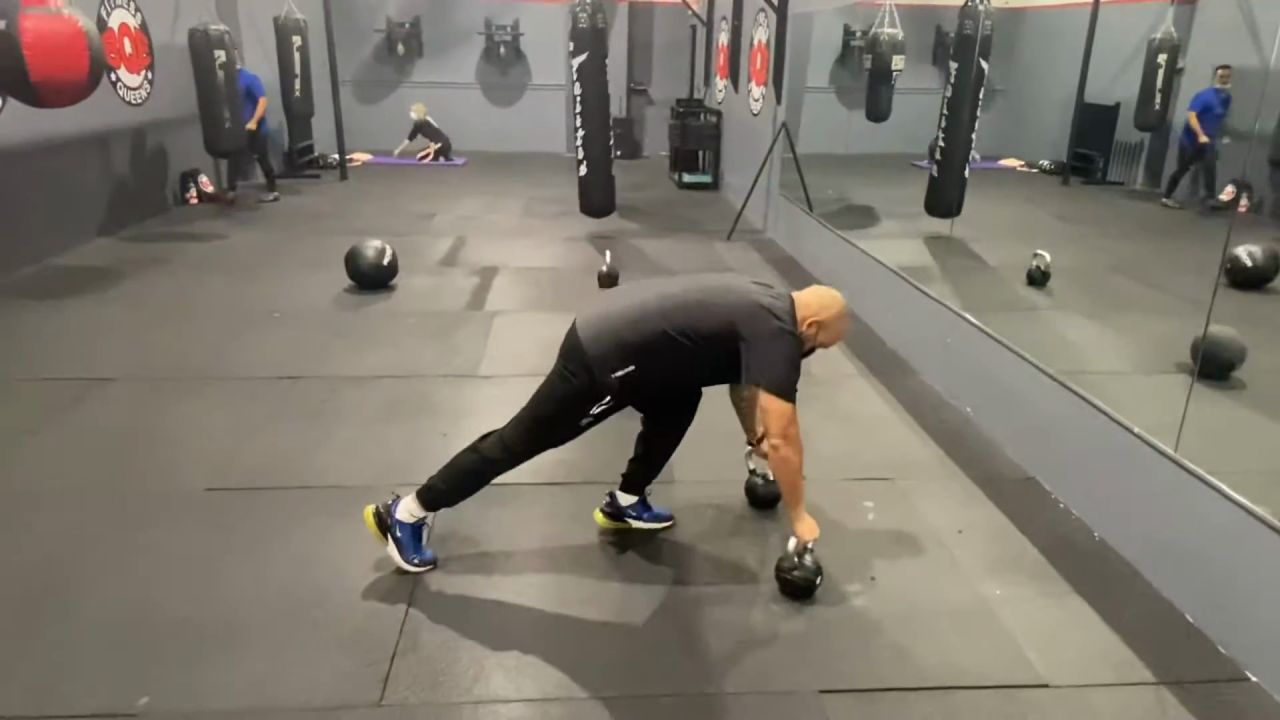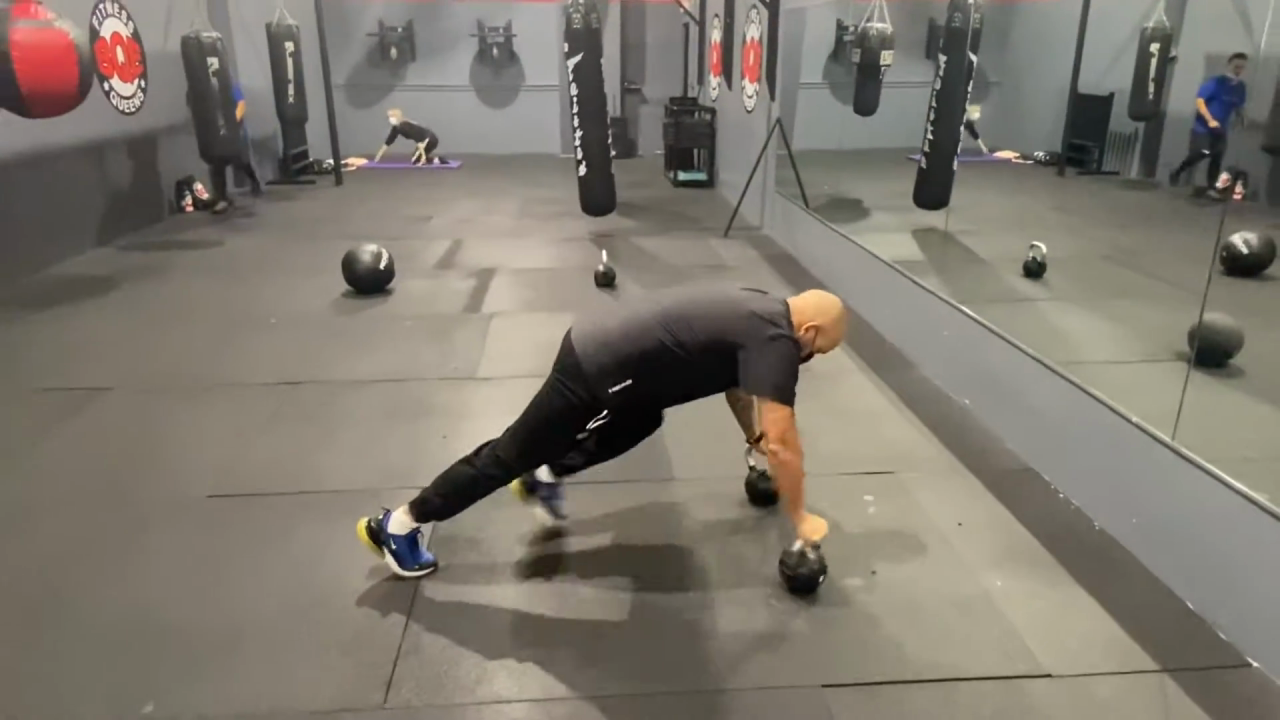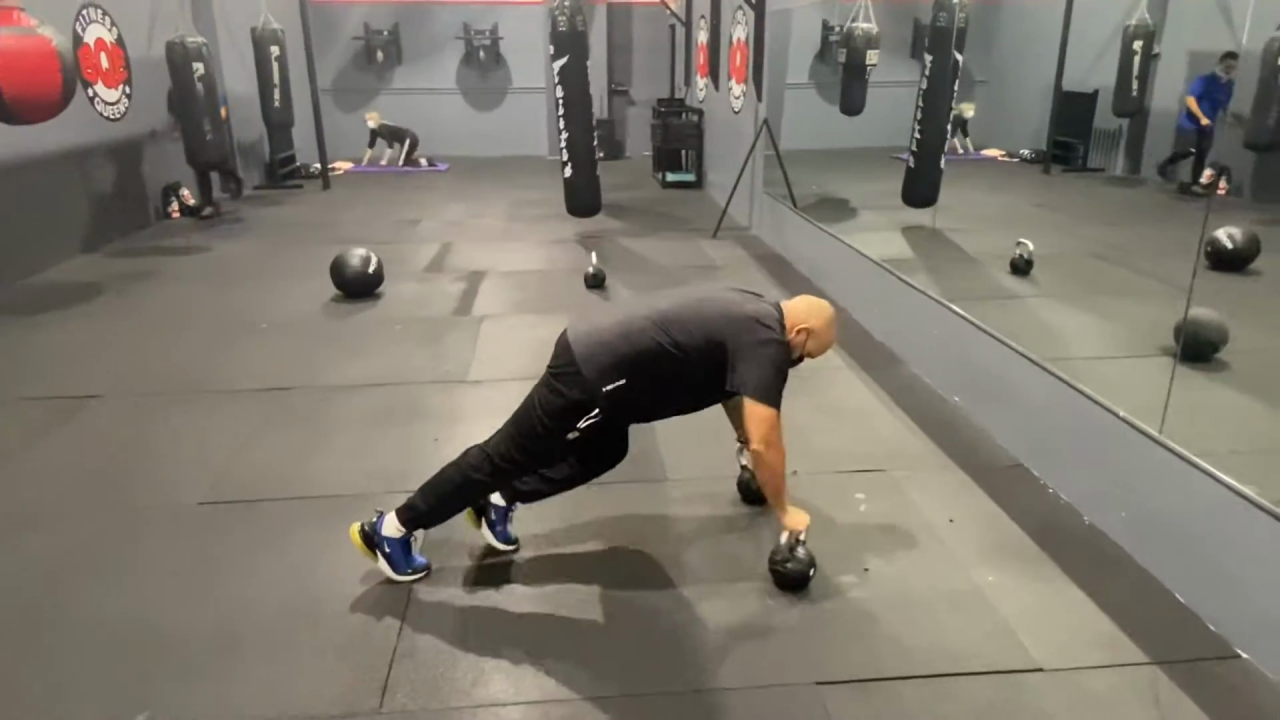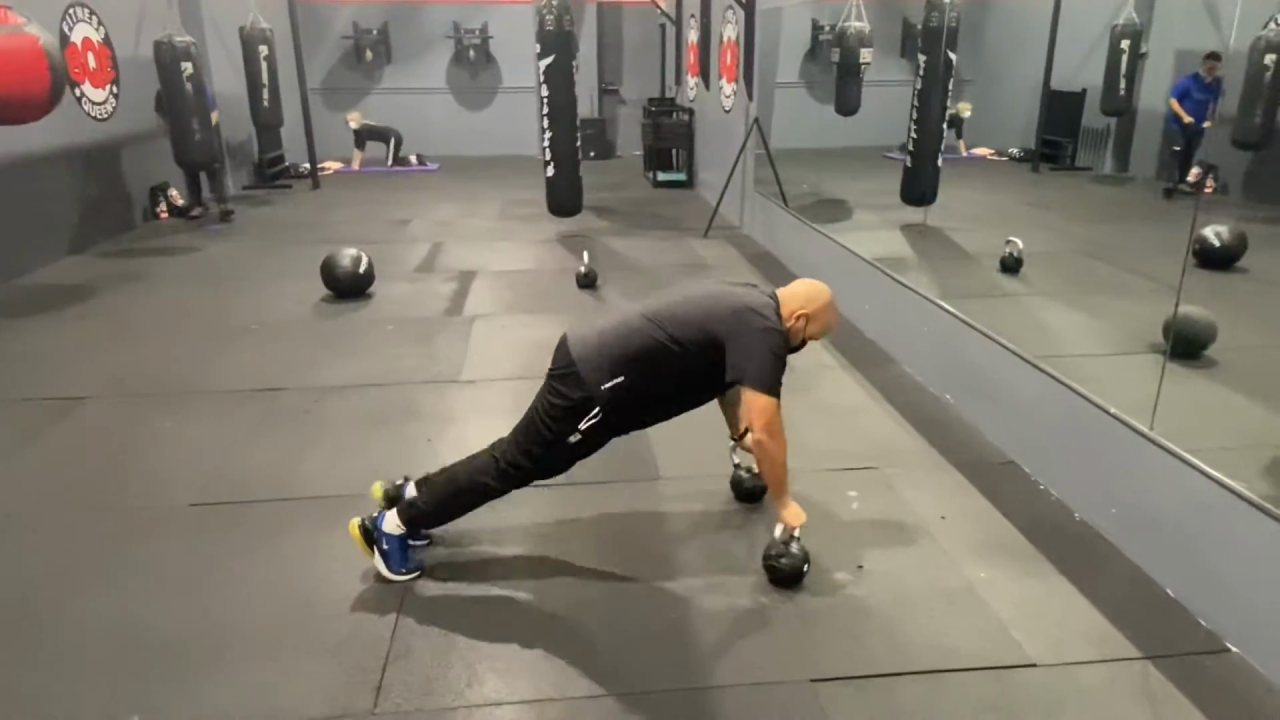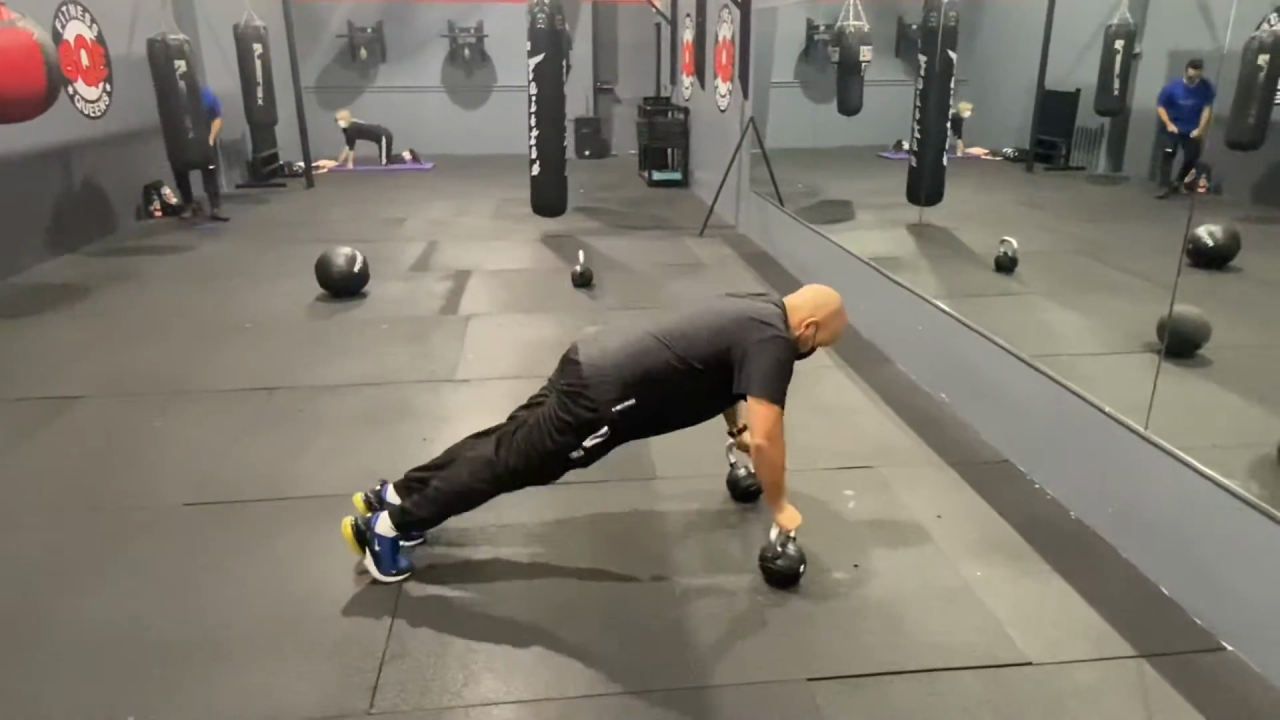
dt=0.3s
person 1, frame 1
left shoulder: (763, 309)
right shoulder: (777, 333)
left elbow: (741, 384)
right elbow: (783, 438)
left wrist: (755, 439)
right wrist: (799, 517)
left hip: (615, 326)
right hip: (603, 356)
left knee: (680, 402)
right knee: (522, 440)
left ankle: (626, 502)
right ankle: (405, 514)
person 1, frame 2
left shoulder: (761, 314)
right shoulder: (776, 341)
left elbow: (738, 384)
right elbow: (781, 443)
left wrist: (756, 441)
right wrist: (801, 518)
left hip: (600, 346)
right hip: (598, 372)
left knee: (641, 421)
right knee: (512, 454)
left ankle: (545, 477)
right ankle: (397, 525)
person 1, frame 3
left shoulder: (753, 317)
right shoulder: (765, 343)
left elbow: (730, 385)
right elbow: (764, 443)
left wrist: (748, 444)
right wrist: (784, 512)
left hip: (595, 349)
right hip: (595, 372)
left knee: (603, 454)
right knee: (508, 455)
left ankle: (497, 498)
right ankle: (390, 529)
person 1, frame 4
left shoulder: (748, 305)
right shoulder: (764, 334)
left elbow: (723, 375)
right elbow: (768, 430)
left wrist: (740, 437)
right wrist: (784, 503)
left hip: (587, 357)
right hip: (596, 381)
left knee: (522, 453)
right knee: (513, 463)
left ankle: (410, 493)
right ankle: (390, 525)
person 1, frame 5
left shoulder: (755, 312)
right shoulder: (772, 341)
right elbow: (767, 437)
left wrist: (737, 430)
right wrist: (779, 507)
left hip: (594, 360)
right hip: (604, 397)
left knee: (503, 445)
right knee: (507, 465)
left ankle: (391, 496)
right ankle: (384, 526)
